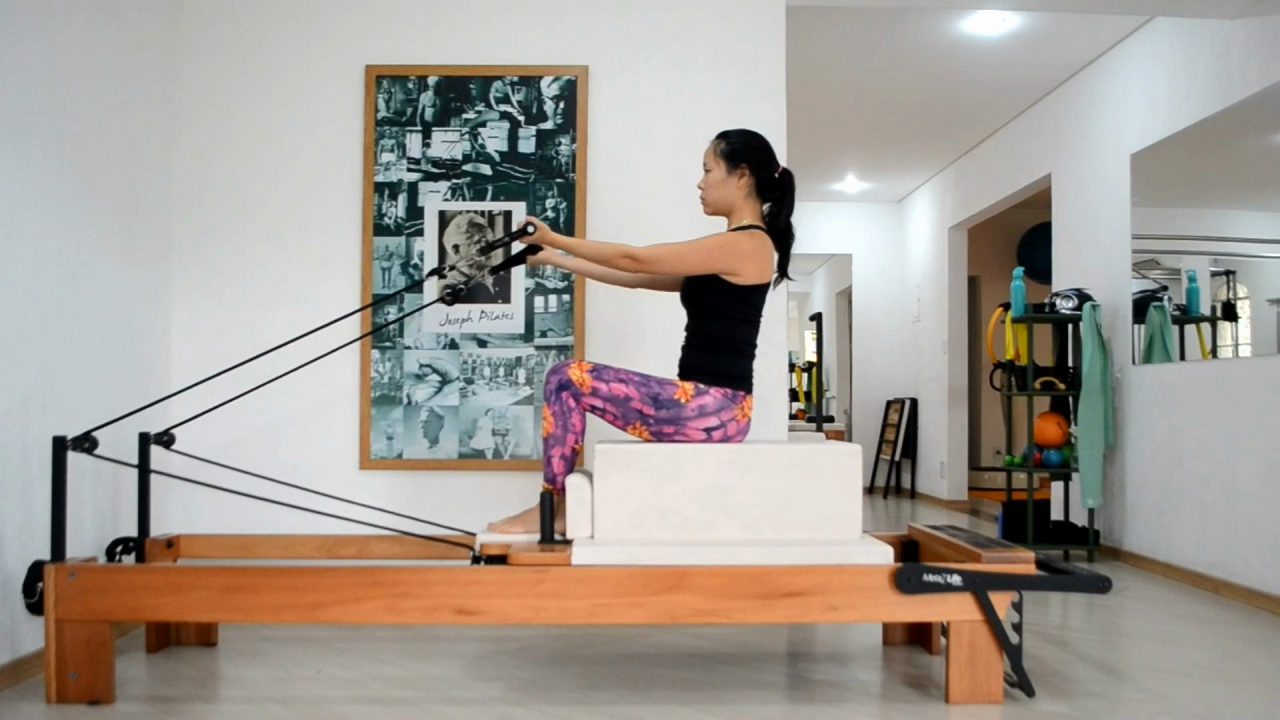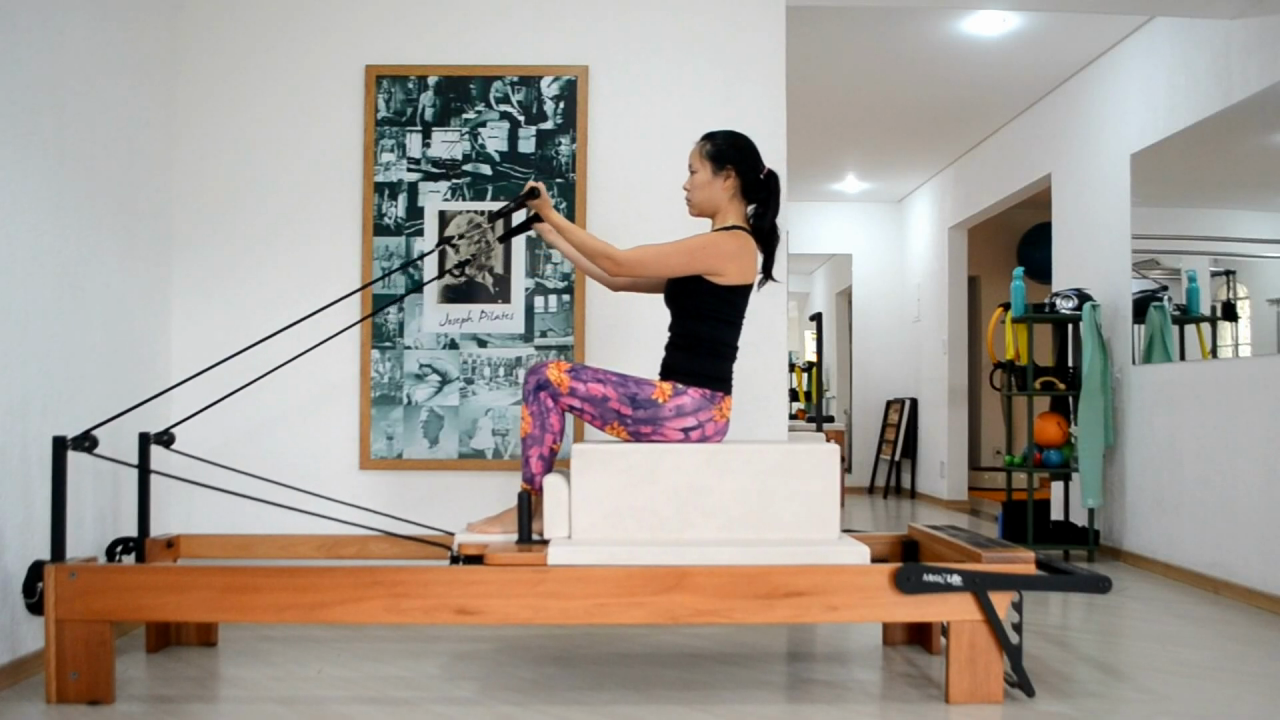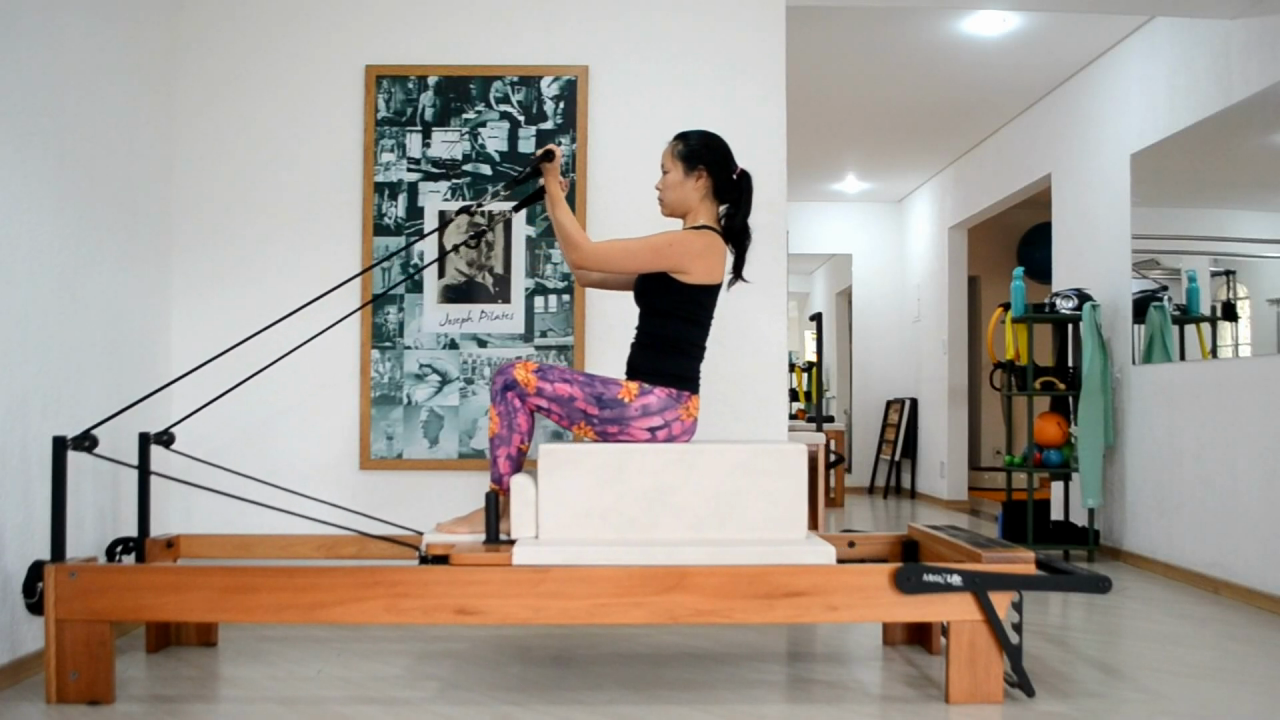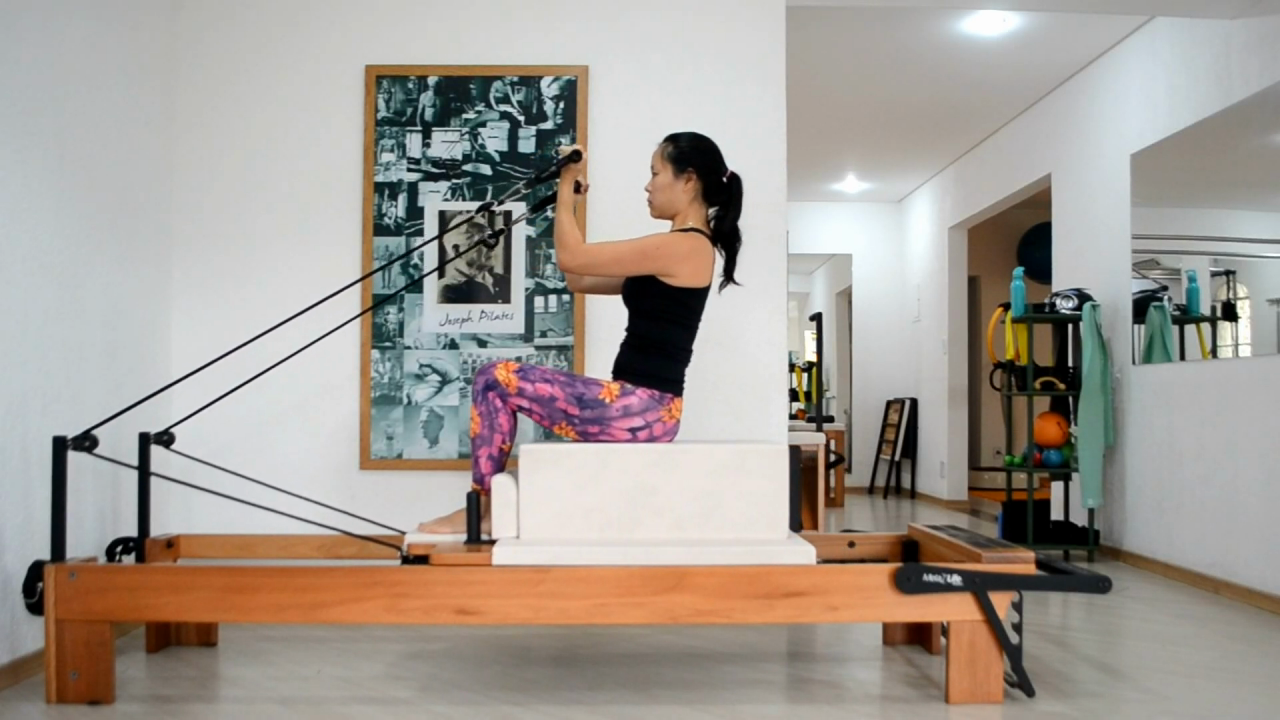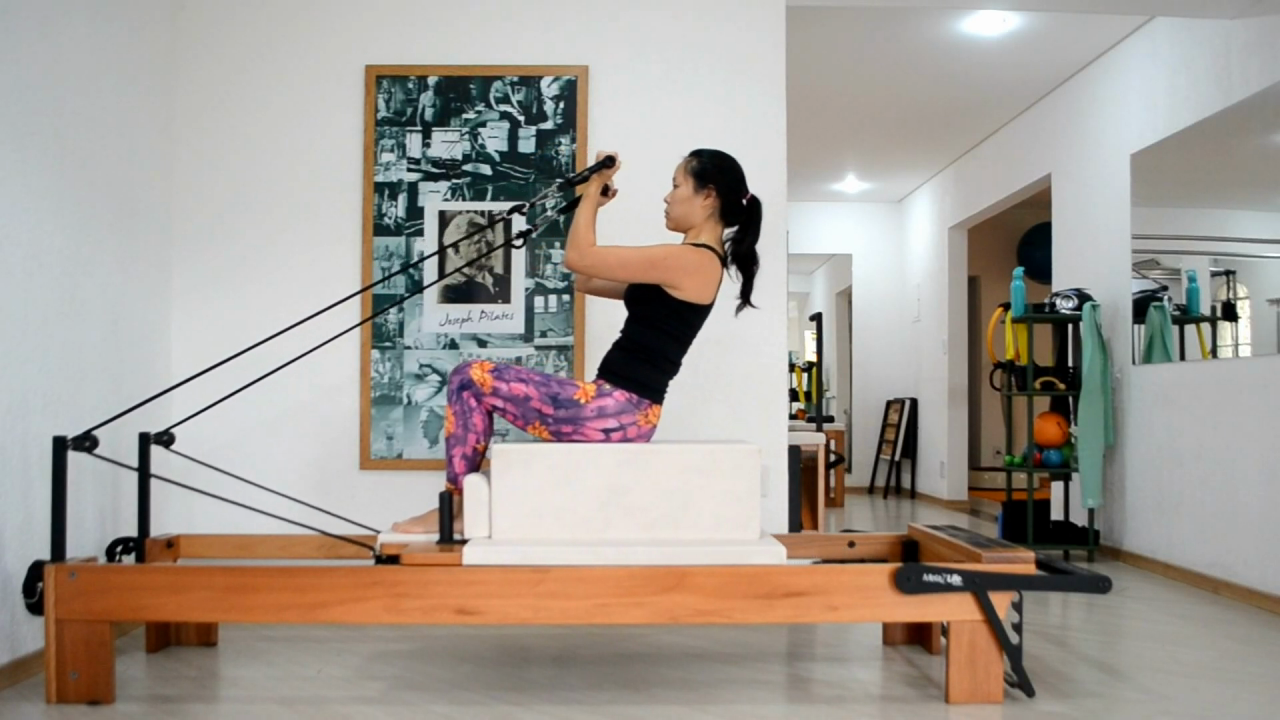
dt=1s
person 1, frame 1
left shoulder: (746, 245)
right shoulder: (725, 254)
left elbow: (635, 260)
right elbow: (634, 277)
left wrist: (556, 239)
right wrist: (554, 259)
left hip: (715, 408)
right hip: (706, 405)
left knee: (567, 378)
right knee: (571, 382)
left ankle: (553, 510)
right ankle: (558, 508)
person 1, frame 2
left shoulder: (729, 245)
right shoulder: (711, 253)
left elbow: (618, 262)
right elbow: (617, 279)
left wrist: (552, 215)
right wrist: (553, 236)
left hip: (693, 408)
right hip: (687, 405)
left knee: (546, 378)
right knee: (551, 381)
left ankle: (532, 509)
right ankle: (537, 508)
person 1, frame 3
left shoulder: (696, 244)
right shoulder: (685, 250)
left elbow: (583, 255)
right elbow: (587, 273)
left wrist: (553, 185)
right wrist: (553, 203)
left hip: (658, 409)
right hip: (656, 405)
left knee: (514, 379)
right knee: (522, 382)
left ankle: (500, 508)
right ankle: (508, 506)
person 1, frame 4
left shoulder: (682, 246)
right shoulder: (682, 249)
left elbow: (571, 259)
right elbow: (580, 279)
left wrist: (566, 184)
right wrist: (566, 199)
left hip: (640, 410)
right hip: (641, 407)
left knee: (495, 379)
right knee: (504, 382)
left ankle: (482, 509)
right ankle: (490, 507)
person 1, frame 5
left shoulder: (690, 260)
right shoulder: (689, 265)
left elbow: (578, 258)
right elbow: (586, 280)
left wrist: (592, 188)
right wrist: (591, 203)
left hip: (618, 411)
right hip: (622, 409)
left knee: (471, 379)
right knee: (483, 382)
left ankle: (456, 508)
right ankle: (463, 505)
